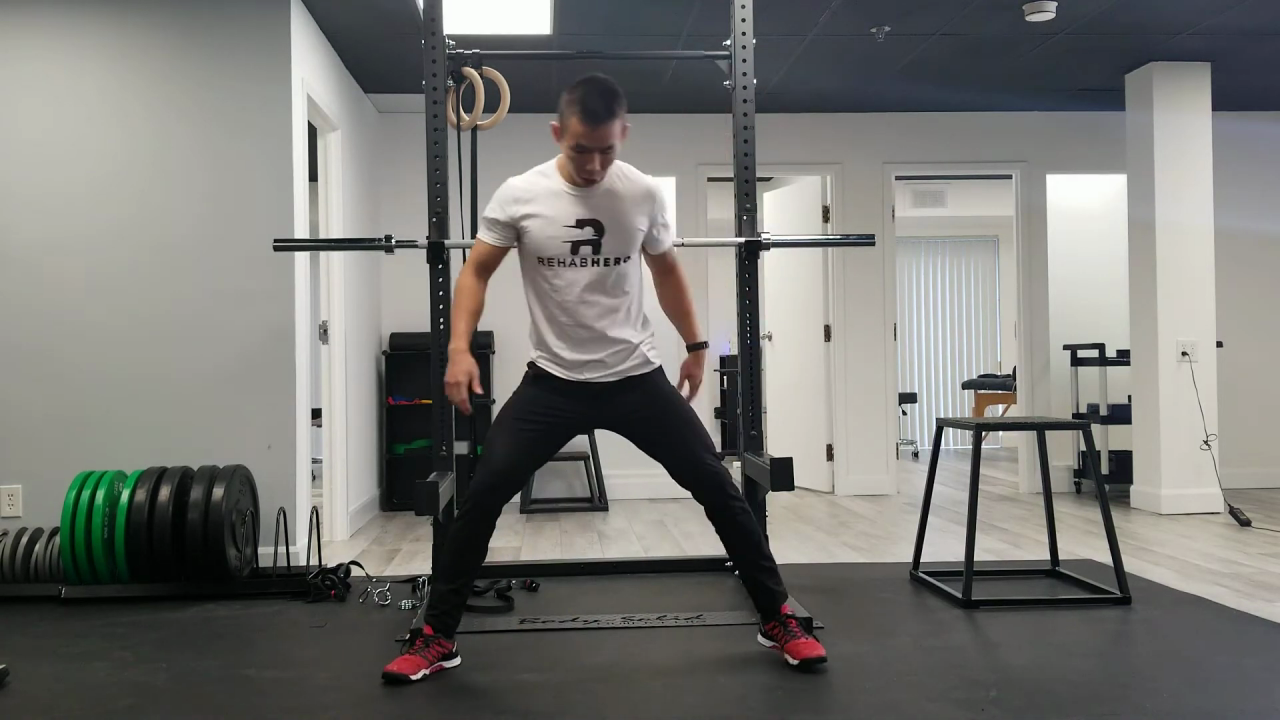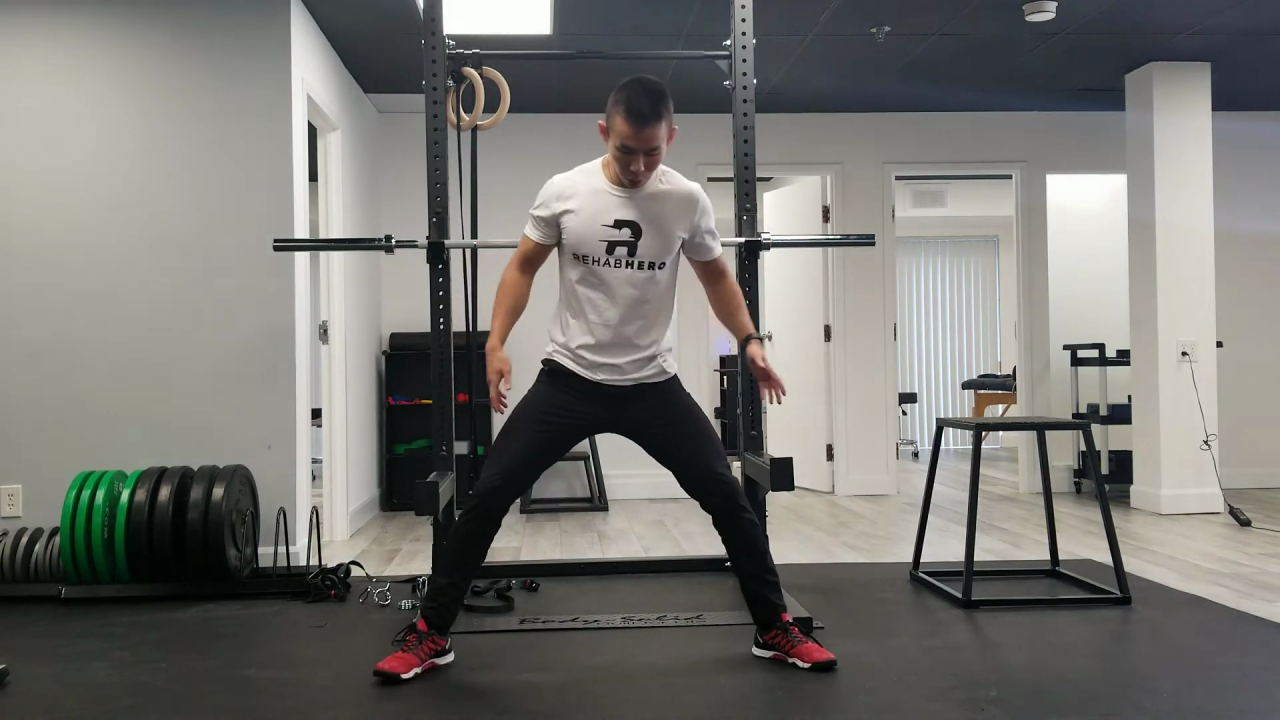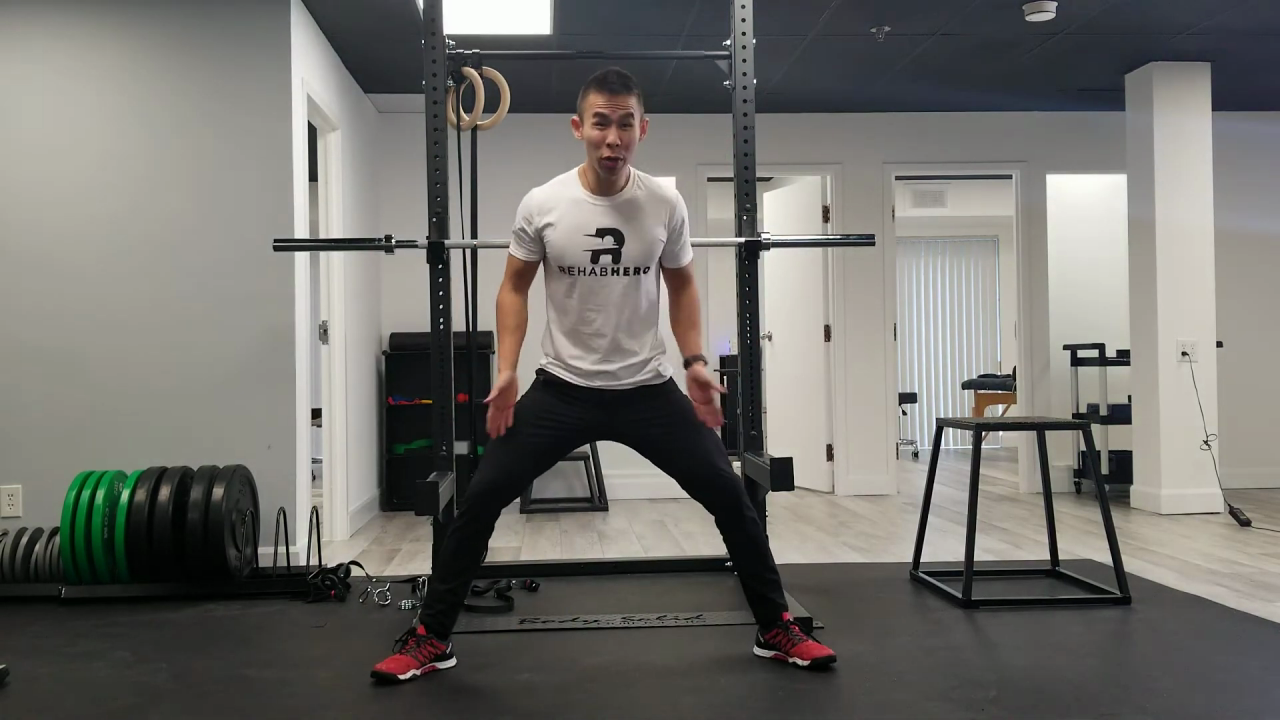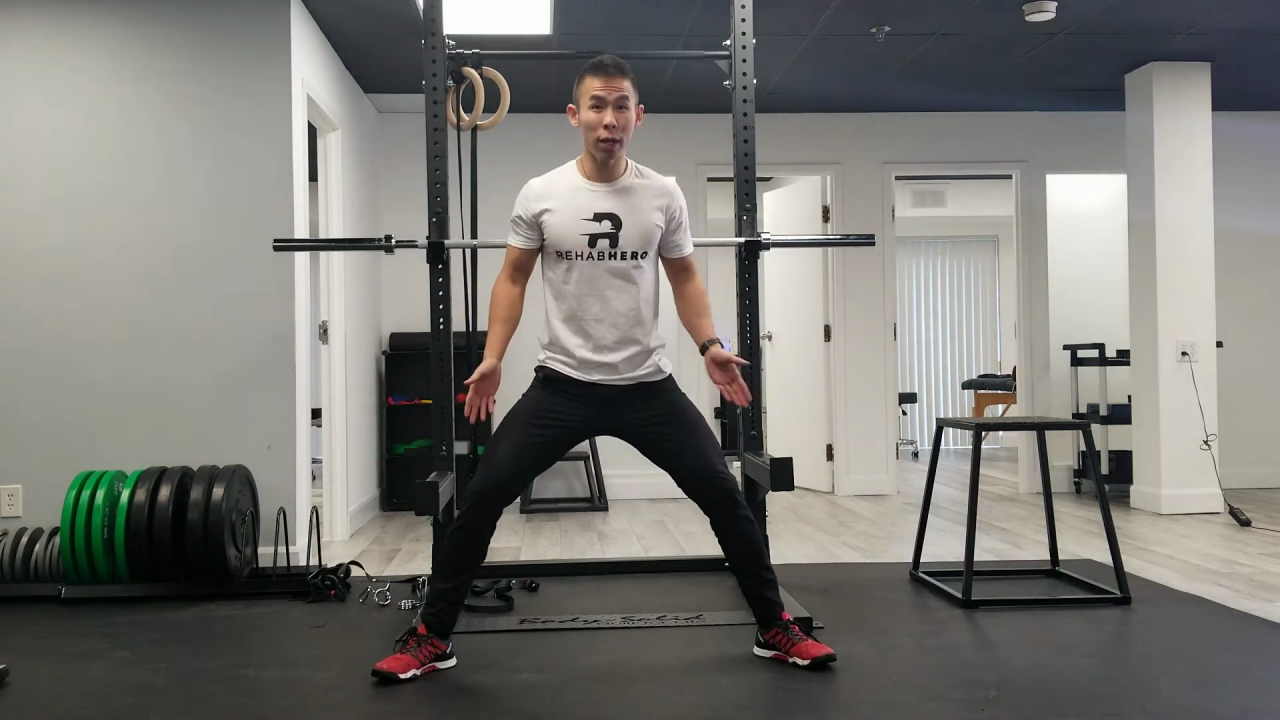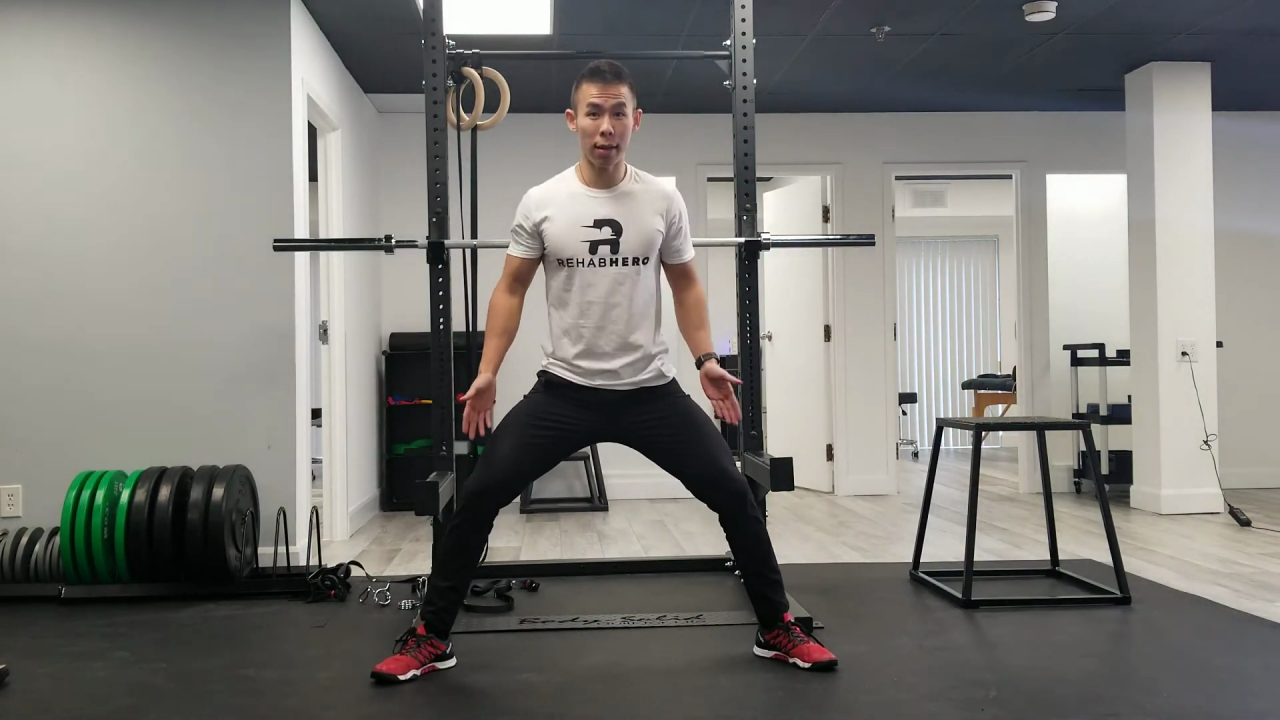
dt=0.4s
person 1, frame 1
left shoulder: (644, 193)
right shoulder: (519, 195)
left elbow: (666, 270)
right elbow: (475, 270)
left wrist: (696, 345)
right wrist: (460, 346)
left hip: (636, 377)
right hip: (554, 379)
left knee: (715, 485)
right knee: (483, 494)
left ankle: (778, 620)
right ankle: (437, 636)
person 1, frame 2
left shoulder: (688, 199)
right shoulder: (563, 192)
left elbow: (716, 276)
right elbow: (522, 268)
left wrist: (751, 341)
right wrist: (495, 345)
left hip: (652, 383)
right hip: (569, 380)
left knee: (726, 496)
right knee: (490, 493)
left ankle: (775, 629)
right ankle: (430, 634)
person 1, frame 3
left shoulder: (665, 203)
right shoulder: (542, 204)
left elbow: (682, 285)
right elbow: (514, 287)
left wrist: (695, 361)
right wrist: (507, 368)
left hip: (647, 391)
right hip: (561, 390)
left knee: (728, 495)
right knee: (480, 499)
left ankle: (776, 630)
right ankle: (430, 638)
person 1, frame 4
left shoulder: (663, 195)
right shoulder: (540, 193)
left elbow: (684, 278)
right elbow: (512, 279)
left wrist: (711, 346)
right wrist: (491, 358)
left hip: (646, 385)
right hip: (562, 385)
left knee: (722, 494)
right knee: (484, 495)
left ankle: (775, 629)
right ankle: (431, 638)
person 1, frame 5
left shoulder: (663, 199)
right shoulder: (541, 202)
left elbow: (685, 285)
right elbow: (511, 291)
left wrist: (707, 360)
right wrist: (486, 373)
left hip: (650, 390)
right hip: (564, 390)
left knee: (732, 494)
right knee: (479, 495)
left ankle: (777, 630)
right ankle: (431, 637)
